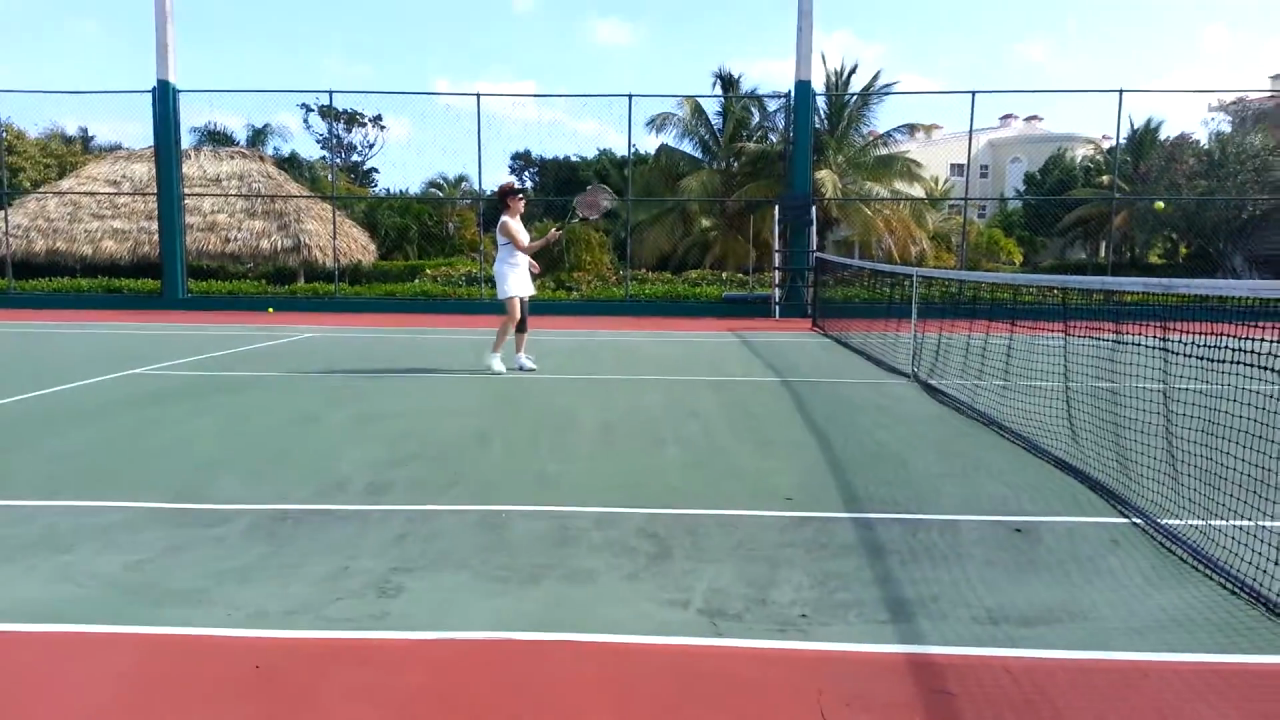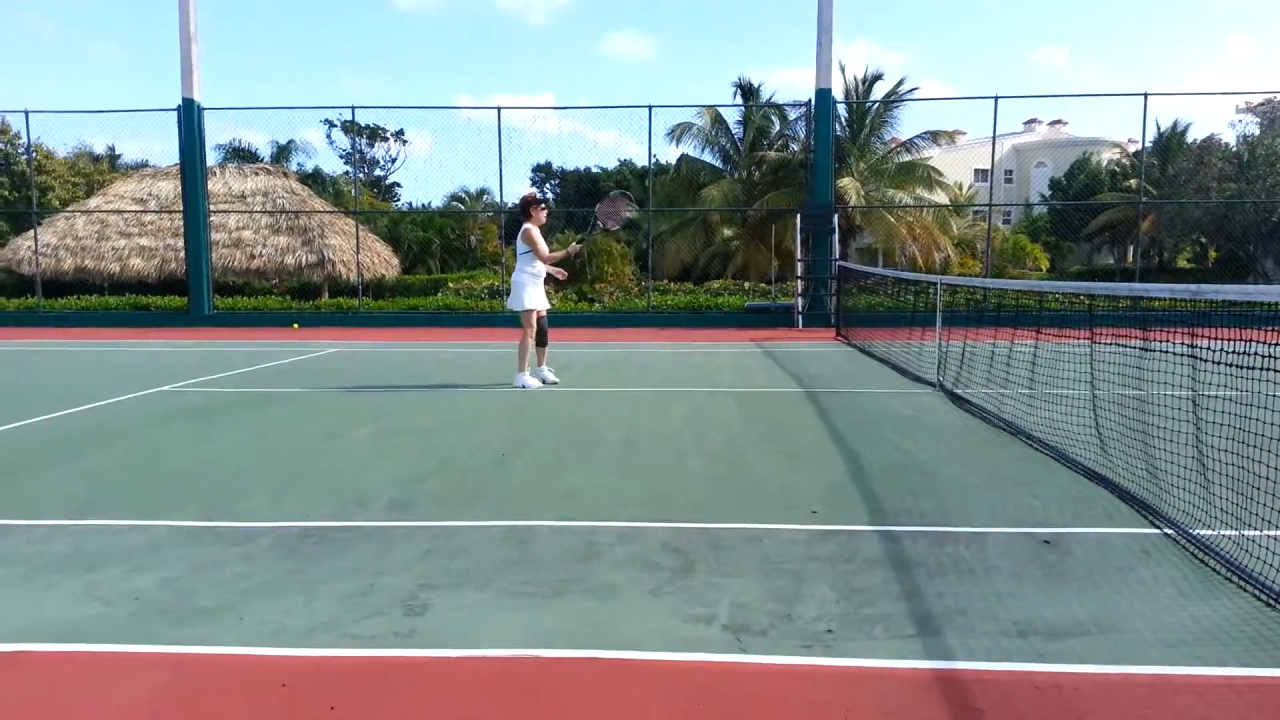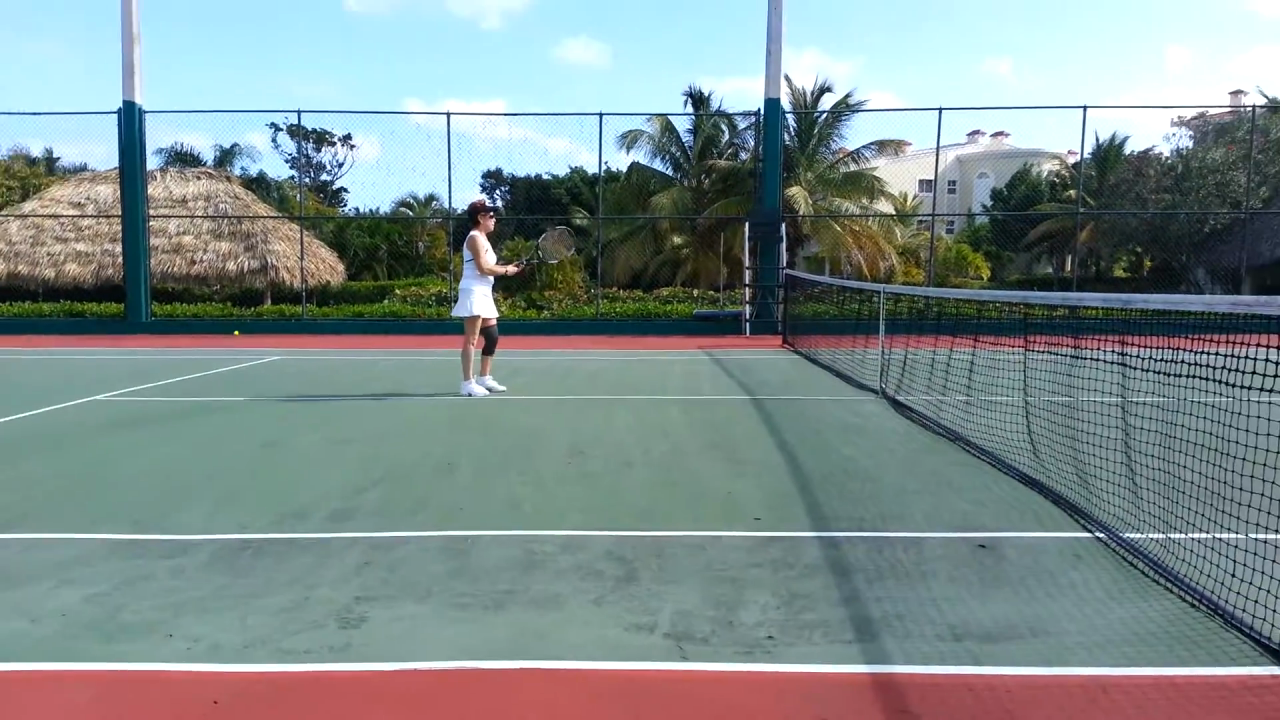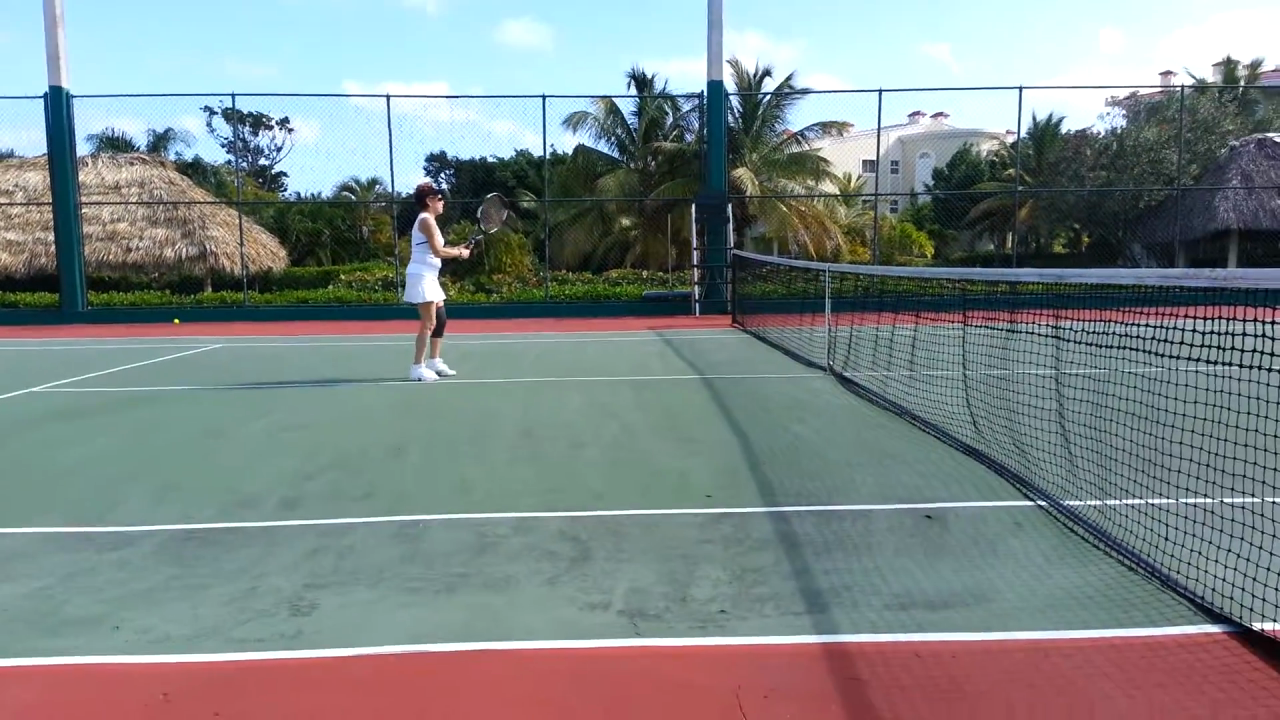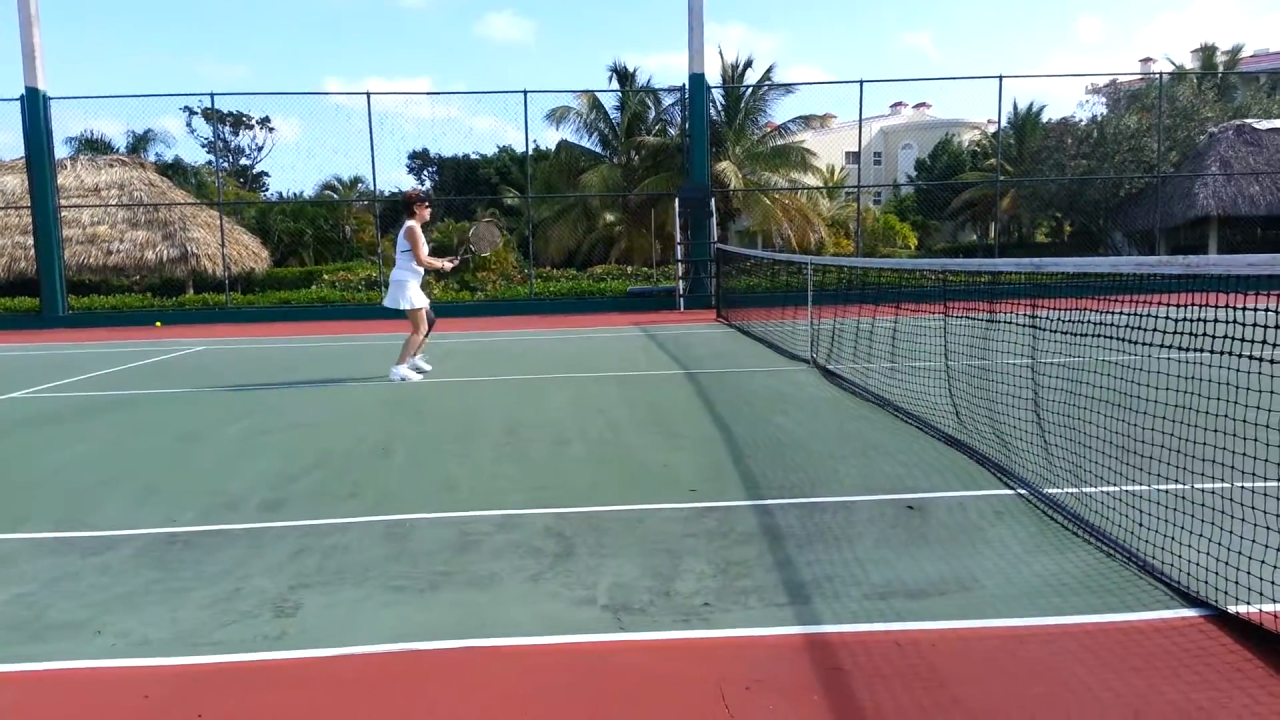
dt=0.3s
person 1, frame 1
left shoulder: (516, 218)
right shoulder: (506, 223)
right elbow: (524, 248)
left wrist: (528, 260)
right wrist: (547, 239)
left hip: (520, 273)
right hip: (508, 274)
left knee: (522, 317)
right knee: (513, 316)
left ankle: (520, 356)
right ankle: (494, 355)
person 1, frame 2
left shoulder: (534, 230)
right shoulder: (529, 231)
right elbow: (544, 257)
left wrist: (552, 269)
right wrist: (568, 251)
left hip: (535, 285)
right hip: (525, 285)
left knee: (542, 329)
right knee: (529, 331)
left ankle: (541, 369)
right ankle: (522, 375)
person 1, frame 3
left shoulder: (483, 238)
right shoulder: (475, 238)
right elbow: (483, 269)
left wrist: (507, 268)
right wrist: (506, 271)
left hip: (483, 294)
right hip: (473, 292)
left knee: (492, 337)
right knee: (471, 339)
left ankle: (484, 378)
right ankle: (467, 383)
person 1, frame 4
left shoulder: (428, 220)
right shoulder: (426, 220)
left elbow: (434, 251)
right elbow: (437, 252)
left wrist: (457, 249)
right wrist: (459, 253)
left hip: (429, 277)
right hip: (421, 277)
left knee: (440, 319)
right knee: (429, 323)
left ankle: (434, 362)
right ankle: (418, 368)
person 1, frame 5
left shoulder: (413, 228)
right shoulder: (413, 228)
left elbow: (420, 259)
right elbow: (421, 261)
left wrist: (443, 261)
right wrist: (443, 266)
left hip: (410, 284)
right hip: (405, 283)
left knee: (430, 319)
right knee: (421, 329)
left ankle: (413, 359)
right ankle: (399, 368)
